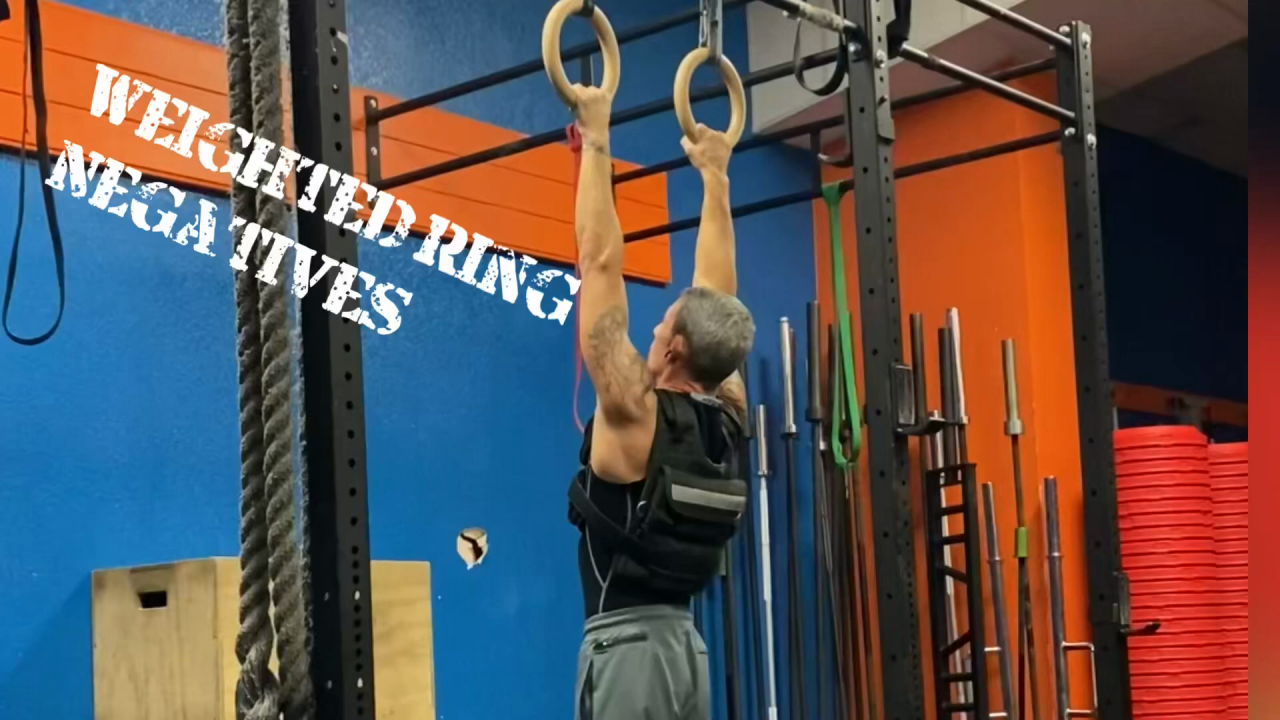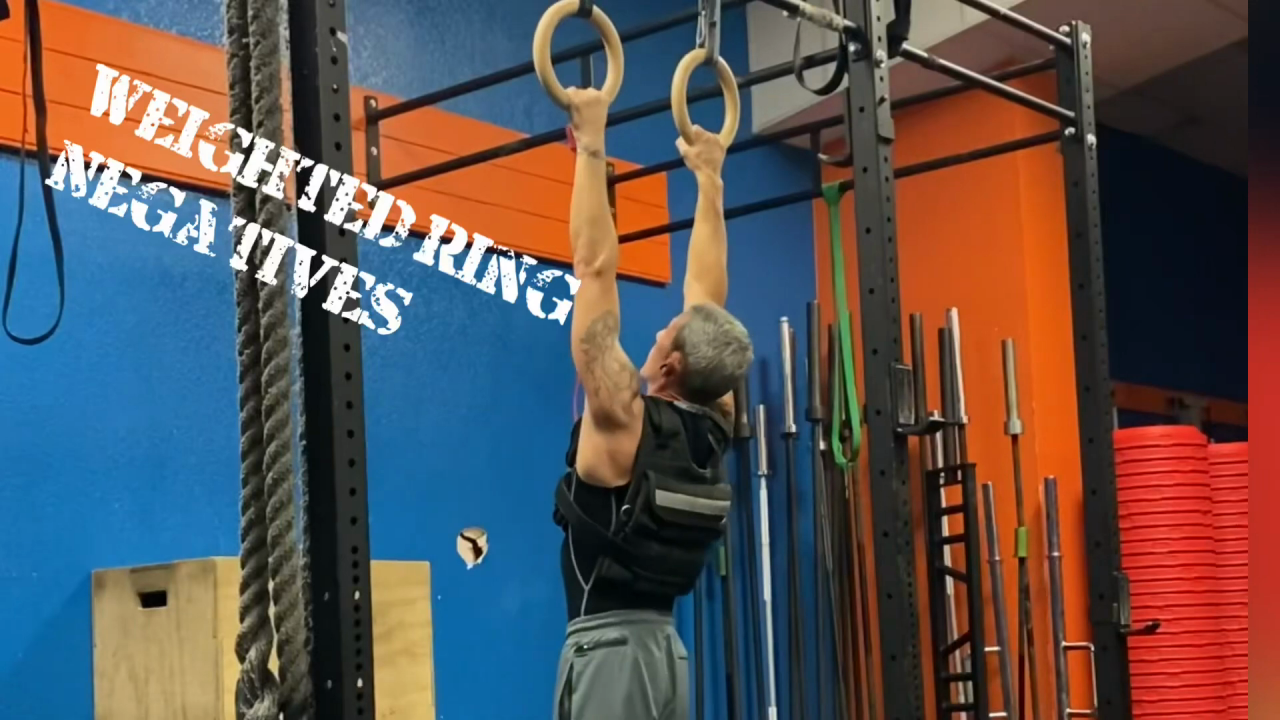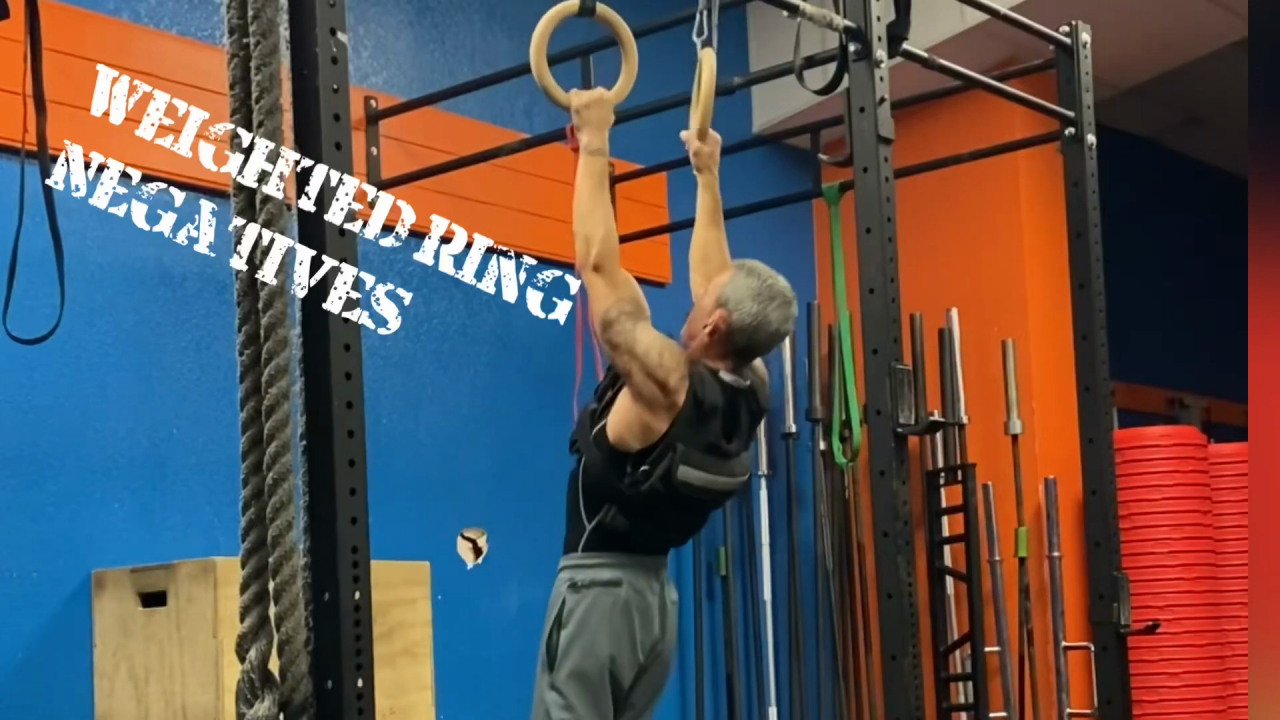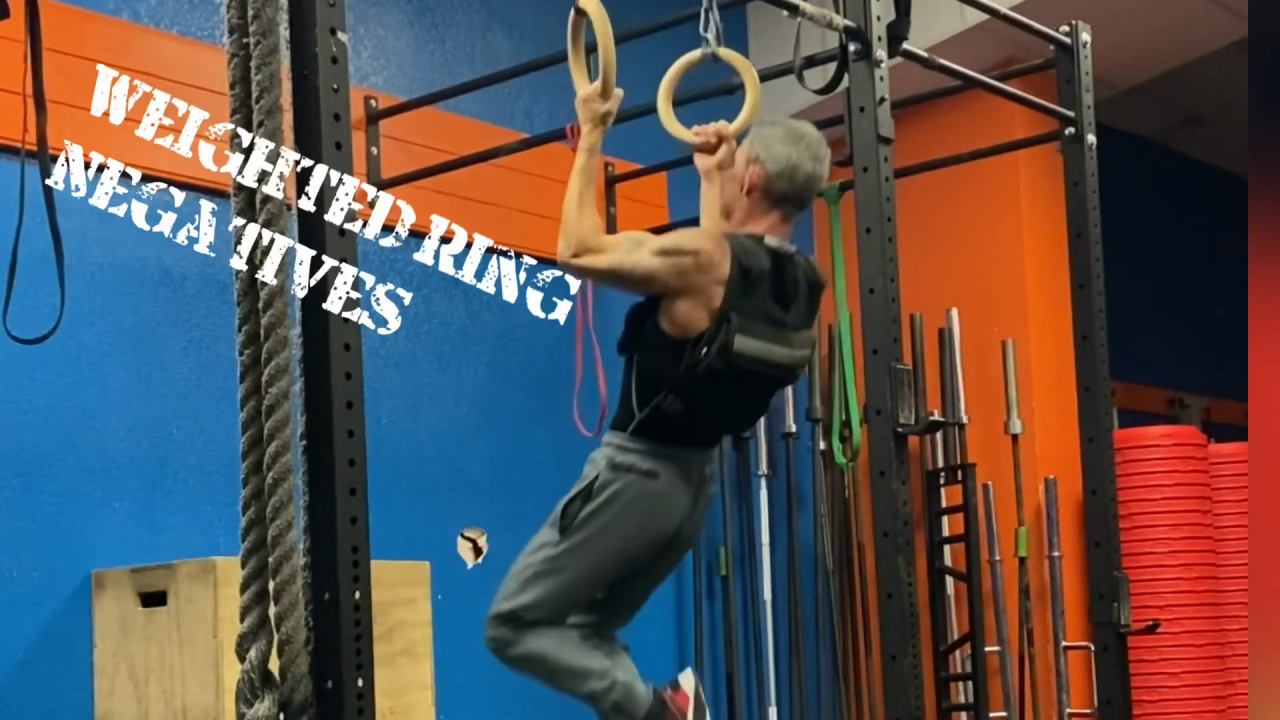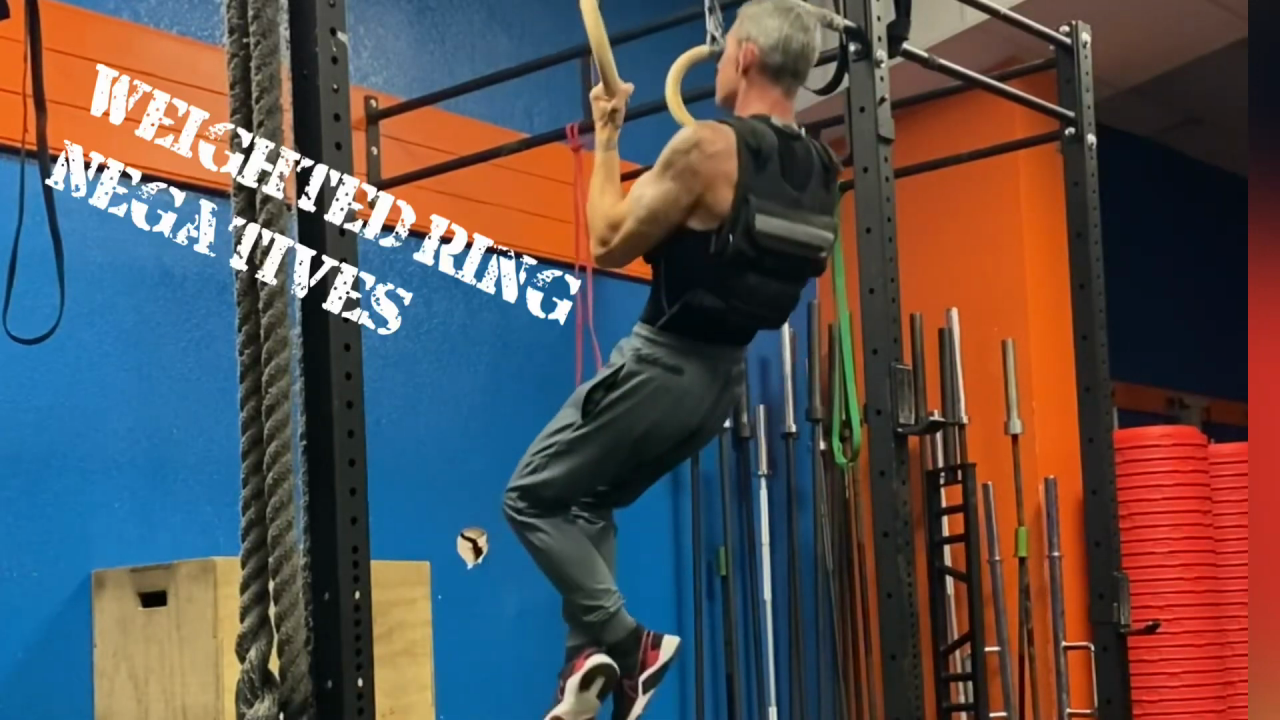
dt=0.4s
person 1, frame 1
left shoulder: (635, 415)
right shoulder: (727, 419)
left elbow: (600, 262)
right elbow: (717, 294)
left wrist: (596, 139)
right wrist: (714, 175)
left hip: (627, 647)
right hip: (682, 646)
person 1, frame 2
left shoulder: (623, 422)
right shoulder: (714, 428)
left elbow: (595, 267)
right elbow: (708, 298)
left wrist: (591, 143)
right wrist: (708, 178)
left hip: (608, 650)
right hip: (664, 649)
person 1, frame 3
left shoulder: (666, 383)
right shoulder: (752, 392)
left elbow: (597, 264)
right elbow: (711, 297)
left wrist: (592, 141)
right wrist: (707, 179)
left hip: (598, 591)
right hip: (654, 594)
person 1, frame 4
left shoulder: (705, 257)
right shoulder: (804, 286)
left elbow: (576, 249)
left wrist: (590, 140)
right wrist: (712, 179)
left hip: (635, 475)
right hip: (690, 486)
left knee: (514, 626)
right knee: (591, 625)
person 1, frame 5
left shoulder: (707, 146)
right shoulder: (817, 172)
left elbow: (608, 244)
left wrist: (605, 140)
left hip: (661, 367)
right hip: (720, 376)
left knee: (533, 497)
right knee: (589, 502)
left ankle: (624, 642)
right ankle: (591, 657)
